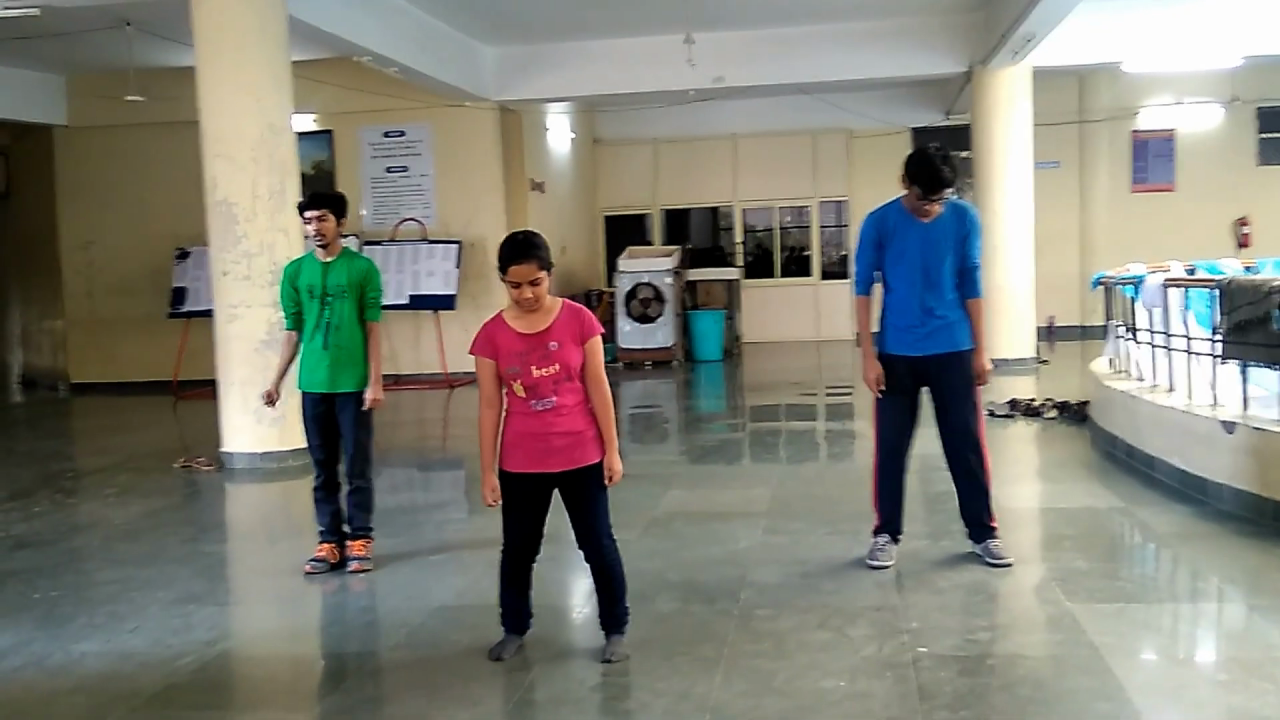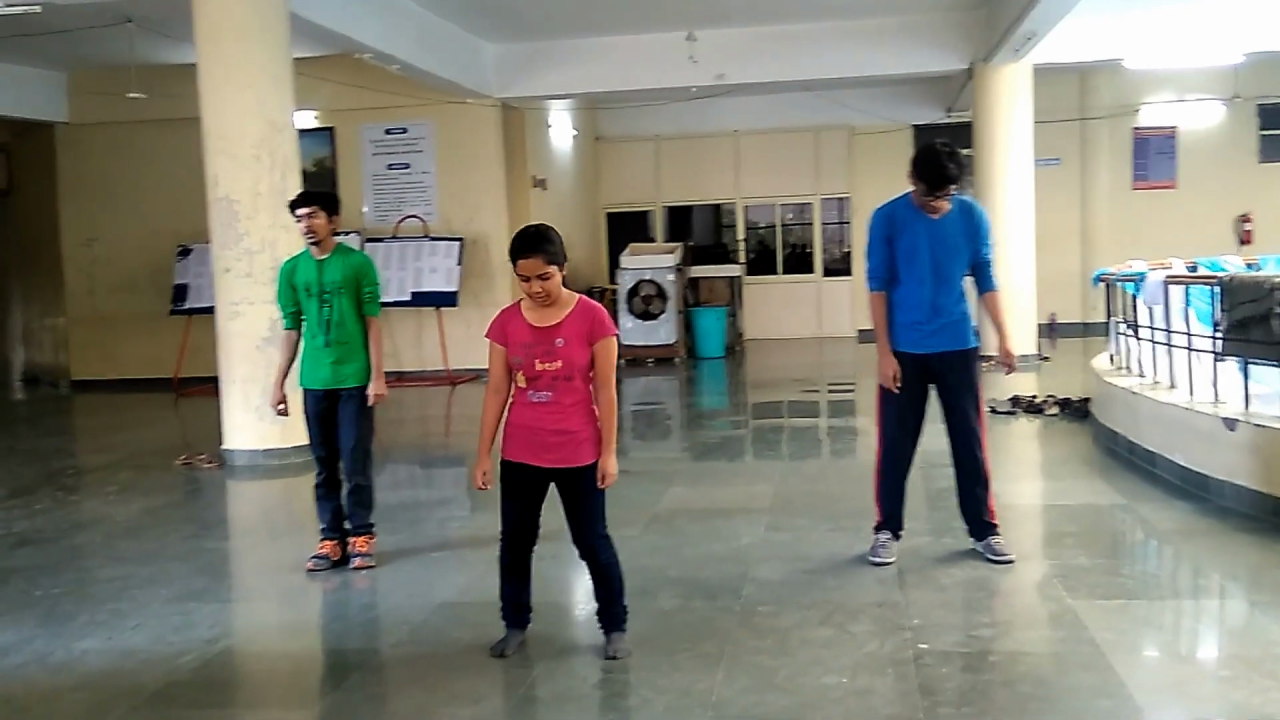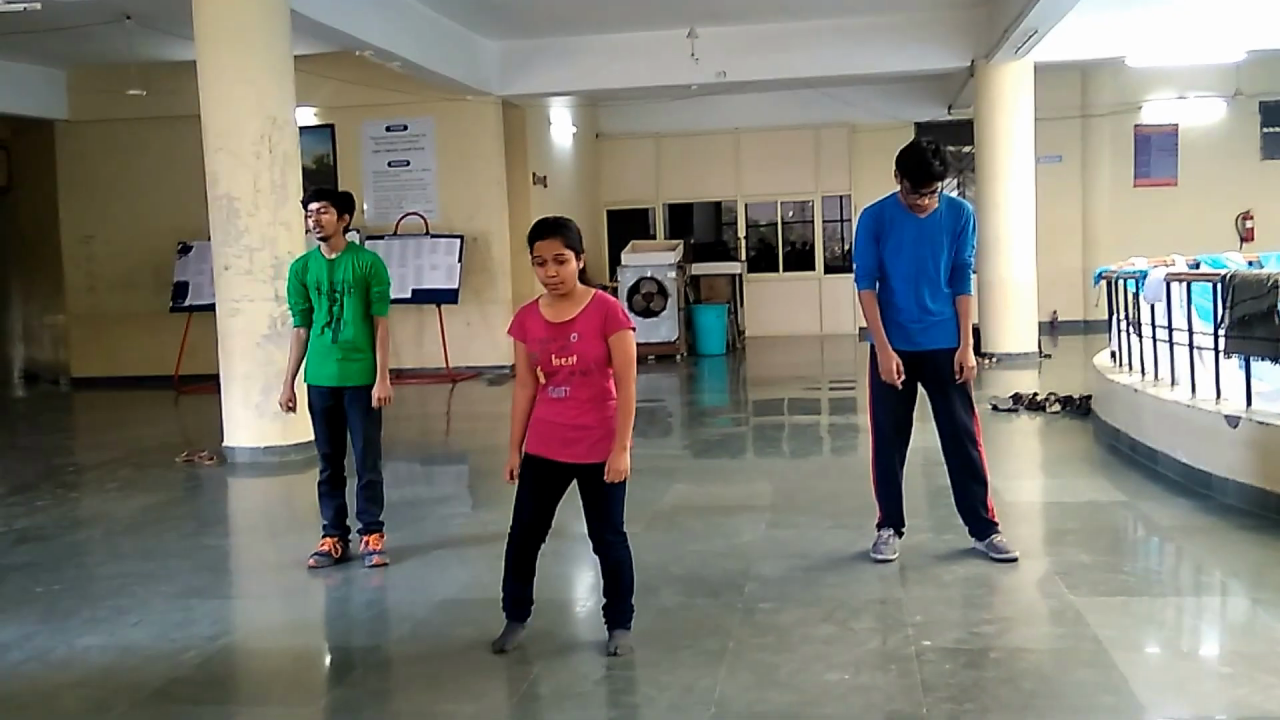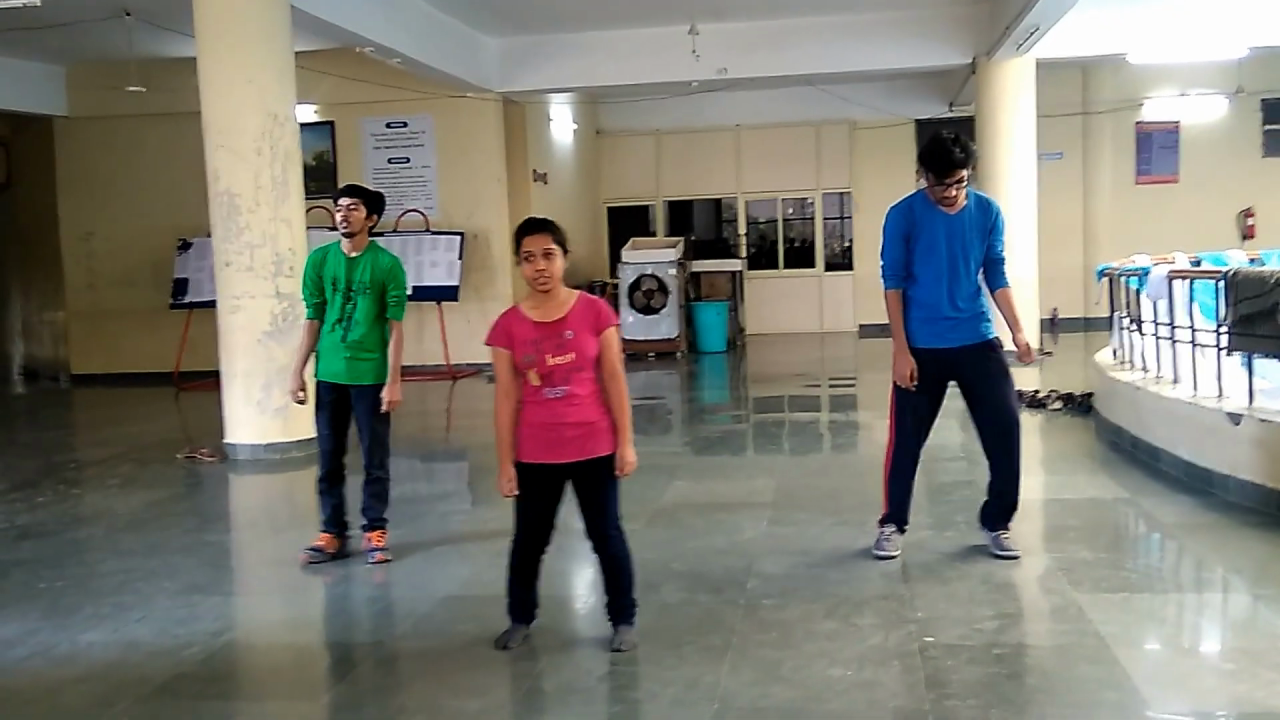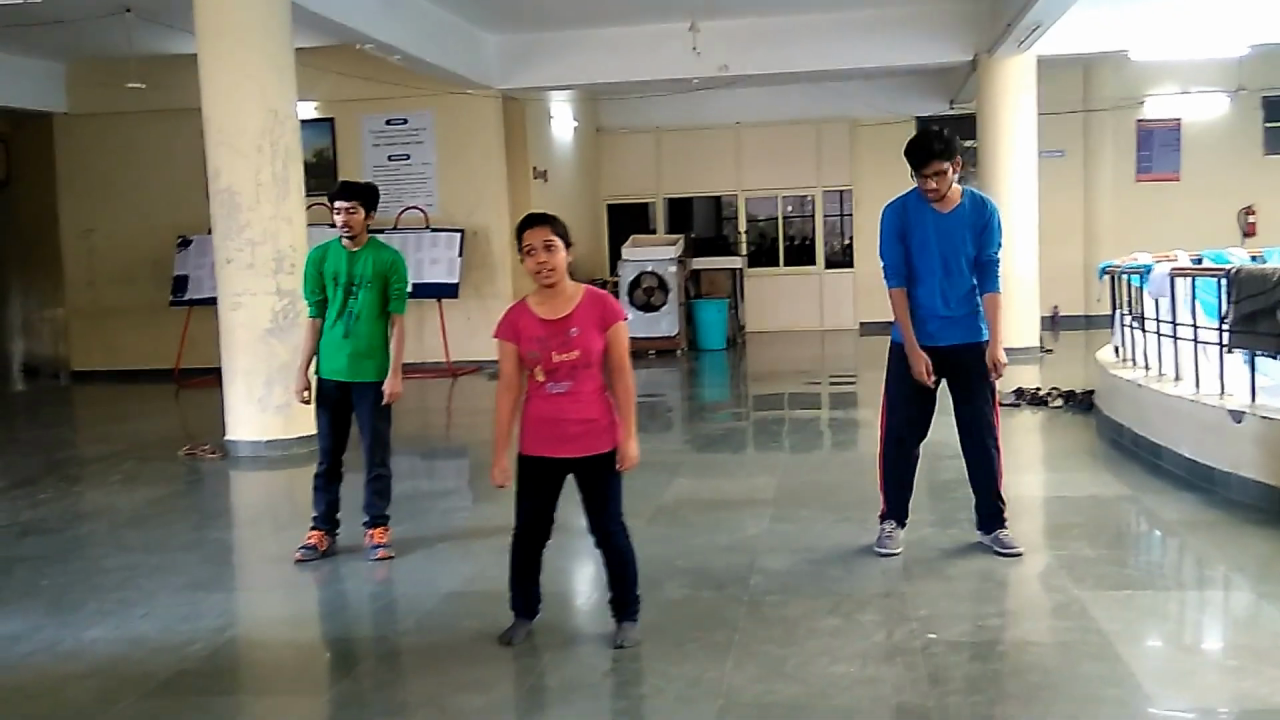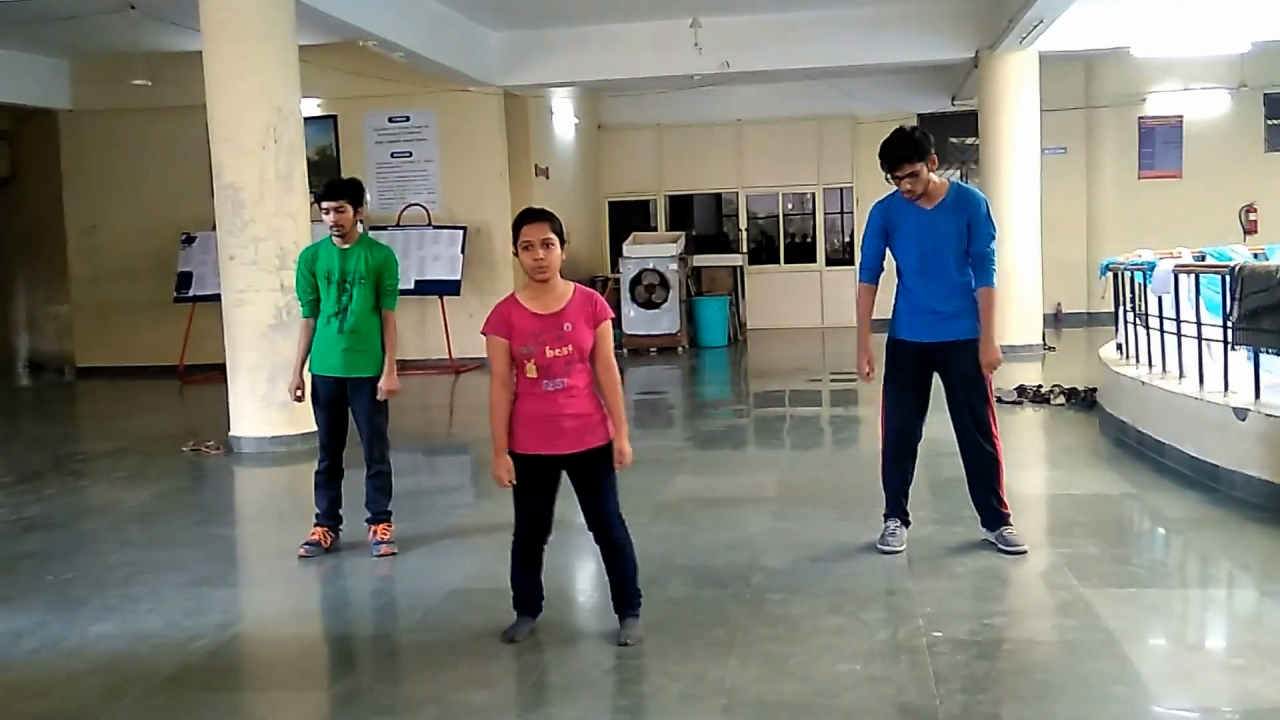
dt=0.4s
person 1, frame 1
left shoulder: (578, 319)
right shoulder: (491, 334)
left elbow: (597, 387)
right elbow: (490, 406)
left wrist: (612, 449)
right wrist: (487, 471)
left hip: (581, 457)
right hip: (521, 463)
left knee: (599, 545)
right knee: (518, 548)
left ankle: (615, 630)
right ankle: (514, 629)
person 1, frame 2
left shoulder: (592, 317)
right shoulder: (506, 322)
left elbow: (606, 390)
right elbow: (496, 391)
left wrist: (609, 452)
right wrist: (484, 454)
left hip: (579, 454)
right hip: (520, 455)
left knee: (592, 541)
right knee: (515, 541)
left ankle: (615, 626)
right ankle: (515, 625)
person 1, frame 3
left shoulder: (608, 311)
right shoulder: (526, 319)
left elbow: (626, 385)
right elbow: (525, 386)
left wrist: (621, 449)
right wrist: (514, 448)
left hip: (598, 449)
right hip: (544, 449)
left knee: (608, 538)
right knee: (524, 533)
left ankle: (619, 624)
right ankle: (515, 618)
person 1, frame 4
left shoulder: (594, 310)
right shoulder: (508, 325)
left elbow: (614, 380)
right elbow: (506, 397)
left wrist: (625, 441)
right wrist: (505, 462)
left hip: (594, 448)
right hip: (535, 454)
left knee: (606, 535)
right knee: (529, 538)
left ankle: (623, 619)
right ankle: (520, 618)
person 1, frame 5
left shoulder: (601, 305)
right shoulder: (515, 319)
left elbow: (621, 373)
right elbow: (508, 389)
left wrist: (630, 435)
right wrist: (499, 454)
left hip: (597, 443)
right hip: (539, 448)
left knee: (609, 531)
right knee: (529, 532)
left ankle: (627, 616)
right ankle: (523, 613)
person 1, frame 6
left shoulder: (590, 304)
right shoulder: (505, 314)
left elbow: (606, 371)
right elbow: (500, 386)
left wrist: (621, 432)
right wrist: (500, 451)
left hip: (590, 439)
right hip: (530, 445)
left knee: (608, 526)
right knee: (529, 530)
left ankle: (629, 612)
right ankle: (526, 611)
person 2, frame 1
left shoulder: (965, 219)
right shoulder: (878, 223)
left elbow: (971, 285)
right elbow: (863, 289)
left wrist: (979, 348)
right wrist: (867, 355)
left hip: (953, 349)
right hip: (897, 352)
left knee: (967, 442)
right knee: (891, 445)
left ankle: (983, 532)
right ankle: (886, 533)
person 2, frame 2
left shoulder: (972, 216)
right shoulder: (887, 218)
left elbow: (984, 278)
right elbow: (878, 286)
left wrist: (1003, 337)
right wrist: (884, 352)
left hip: (958, 346)
right hip: (903, 348)
left knee: (970, 440)
right knee: (895, 442)
left ankle: (983, 529)
right ankle: (887, 530)
person 2, frame 3
left shoulder: (960, 214)
right shoulder: (874, 218)
left elbow: (962, 282)
right elbow: (865, 285)
left wrist: (966, 344)
right wrist: (884, 348)
left hip: (945, 345)
right hip: (893, 346)
left knee: (963, 438)
right knee: (888, 440)
left ankle: (984, 528)
right ankle: (890, 526)
person 2, frame 4
left shoulder: (988, 212)
right shoulder: (903, 215)
left elbow: (996, 276)
right elbow: (893, 284)
left wrist: (1017, 333)
right wrist: (901, 350)
left hip: (978, 340)
right hip: (921, 345)
left knee: (1004, 429)
right knee: (906, 437)
left ankle: (996, 523)
right ankle: (892, 524)
person 2, frame 5
left shoulder: (982, 210)
right shoulder: (897, 213)
left elbow: (989, 279)
right elbow: (896, 281)
left wrist: (995, 341)
right wrist: (914, 347)
left hip: (969, 341)
right hip: (914, 342)
left knee: (983, 435)
right knee: (899, 434)
left ankle: (992, 523)
right ankle: (893, 519)
person 2, frame 6
left shoulder: (970, 204)
right shoulder: (884, 213)
left elbow: (984, 272)
right elbow: (869, 275)
left wrist: (989, 338)
right wrist: (864, 341)
left hip: (965, 337)
right hip: (908, 339)
left knee: (978, 430)
right knee: (899, 431)
left ankle: (995, 520)
right ankle: (896, 518)
person 3, frame 1
left shoulder: (362, 268)
right shoulder: (295, 272)
left elbow: (373, 329)
right elbow: (293, 331)
left wrist: (376, 381)
right wrist: (277, 381)
left hip: (353, 383)
right hip: (313, 384)
left knee: (357, 467)
right knee: (323, 468)
left ankle: (360, 539)
right ankle: (331, 541)
person 3, frame 2
left shoulder: (358, 263)
right shoulder: (291, 270)
left elbow: (372, 323)
right elbow: (292, 331)
left wrist: (377, 376)
right wrist: (279, 384)
left hip: (354, 378)
right hip: (315, 381)
left knee: (356, 462)
right knee: (325, 465)
left ankle: (361, 535)
right ankle: (332, 538)
person 3, frame 3
left shoulder: (368, 262)
right shoulder: (302, 268)
left elbow: (380, 324)
right elbow: (300, 329)
left wrist: (383, 377)
right wrist: (288, 382)
left hip: (361, 377)
right hip: (321, 378)
left knee: (367, 461)
right knee: (329, 463)
left ankle: (371, 534)
right ankle: (334, 536)
person 3, frame 4
left shoulder: (387, 265)
right shoulder: (319, 260)
left elbow: (395, 327)
right elbow: (313, 320)
left wrist: (393, 381)
right wrist: (298, 371)
left hip: (371, 376)
right hip: (329, 375)
left knee: (375, 459)
right knee: (329, 459)
left ankle: (375, 531)
right ankle: (332, 533)
person 3, frame 5
left shoulder: (388, 259)
right shoulder: (319, 257)
left elbow: (396, 321)
right elbow: (315, 319)
left wrist: (395, 373)
right wrist: (303, 371)
left hip: (372, 373)
right hip: (330, 373)
left knee: (377, 455)
right knee: (328, 456)
left ankle: (377, 528)
right ankle: (323, 530)
person 3, frame 6
left shoulder: (380, 256)
right shoulder: (311, 257)
left elbow: (388, 317)
right elbow: (309, 318)
left wrist: (390, 370)
right wrist: (297, 370)
left hip: (368, 369)
right hip: (325, 370)
left knee: (375, 452)
right knee: (328, 453)
left ankle: (380, 525)
right ankle: (326, 526)
